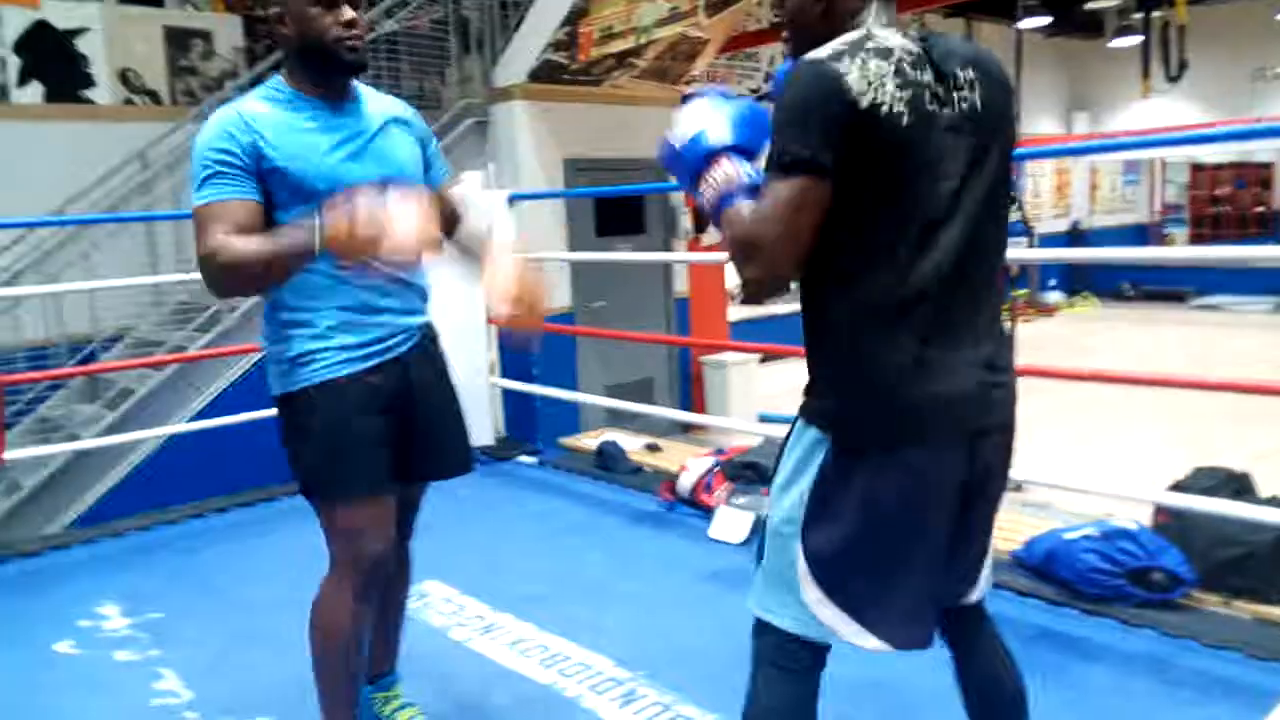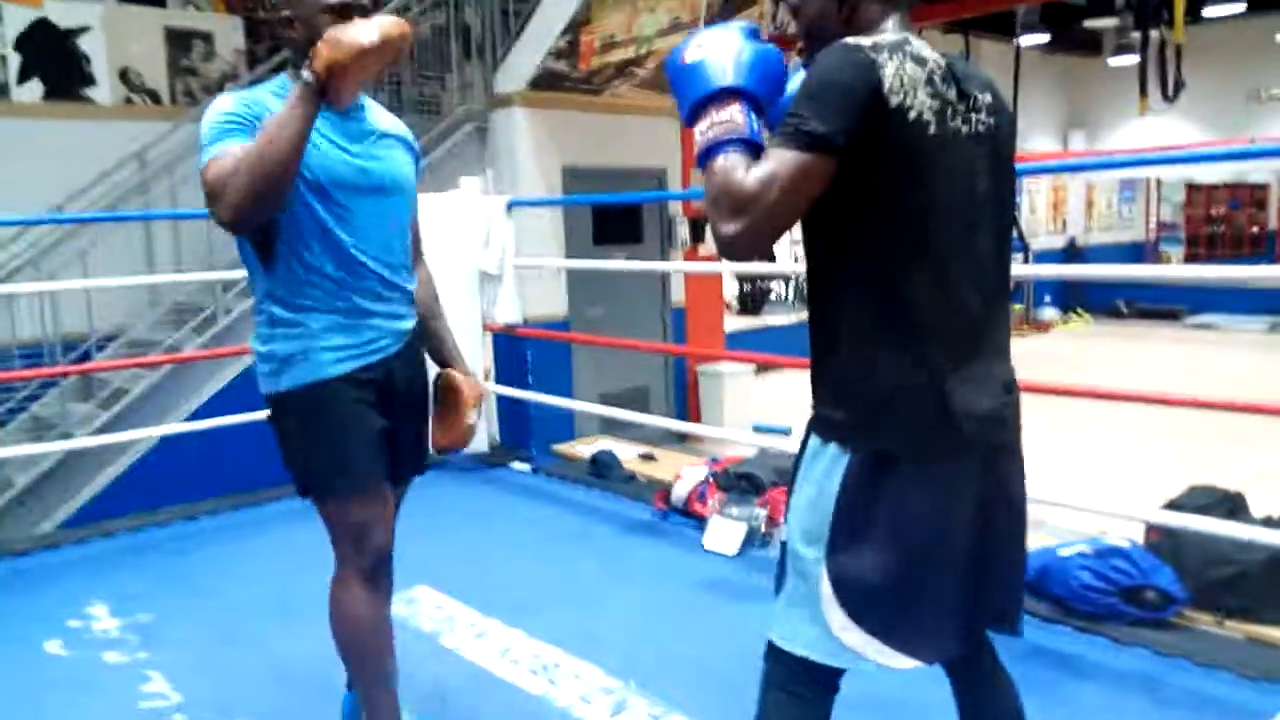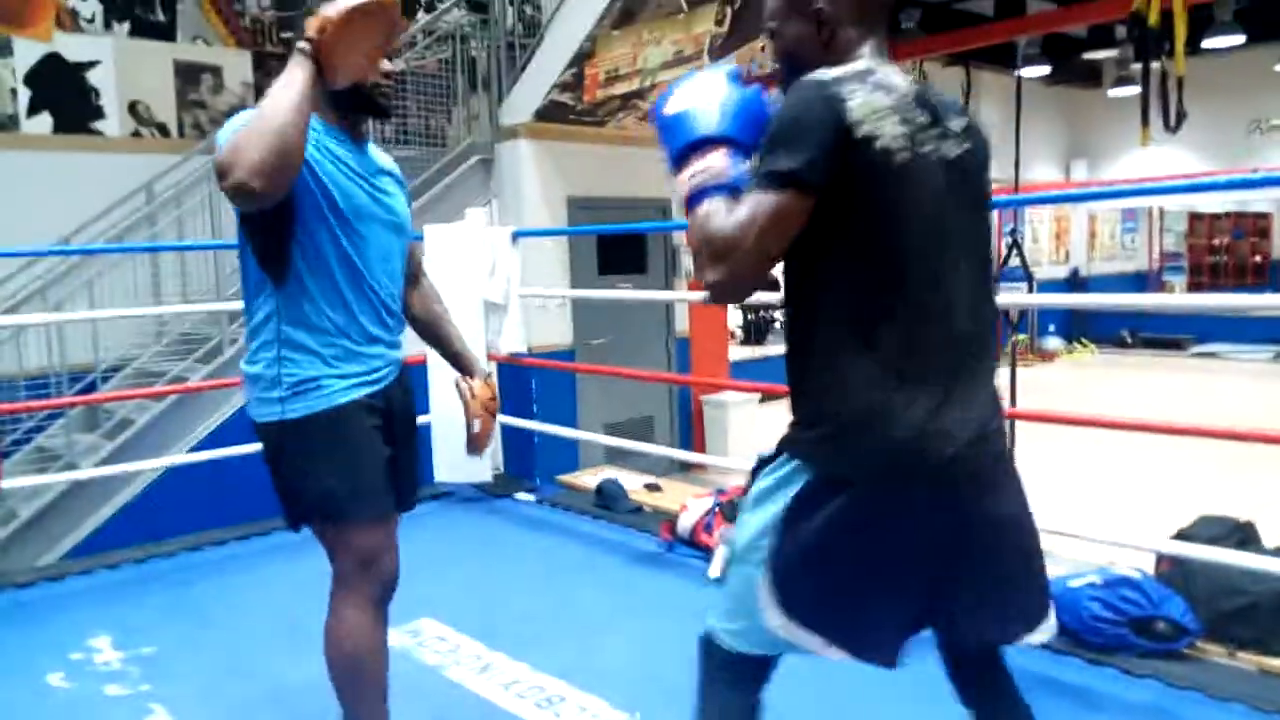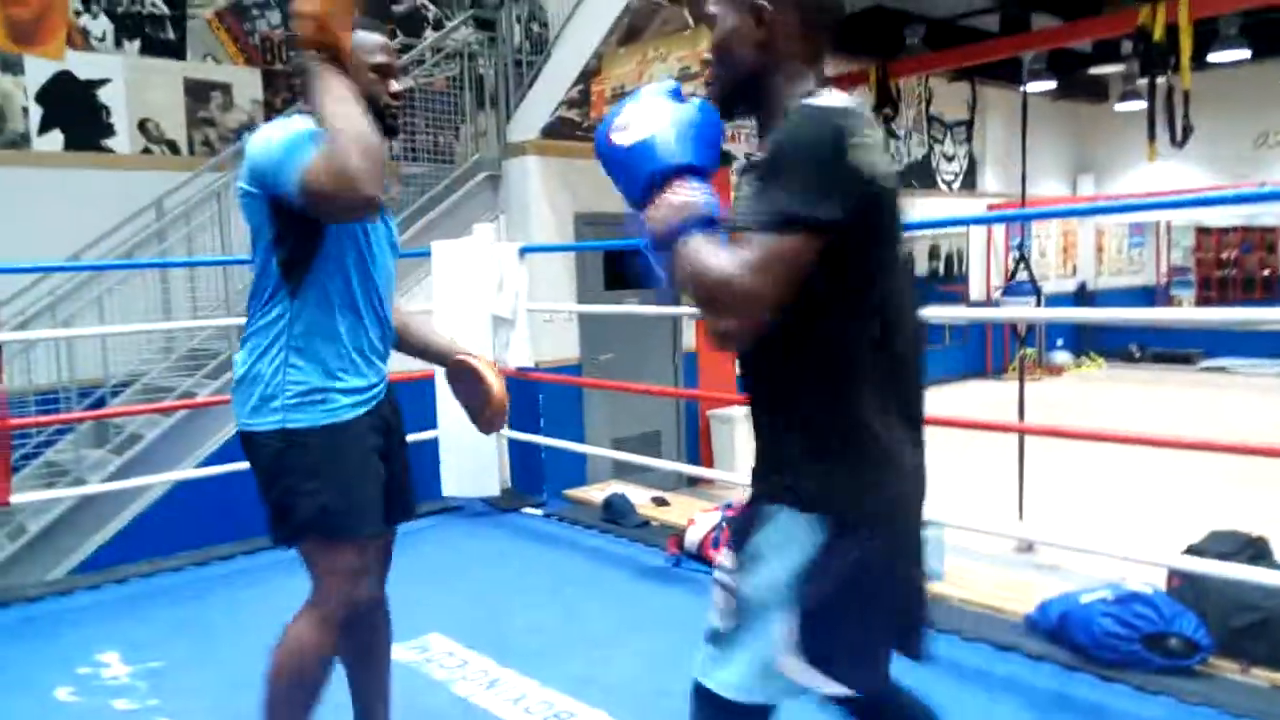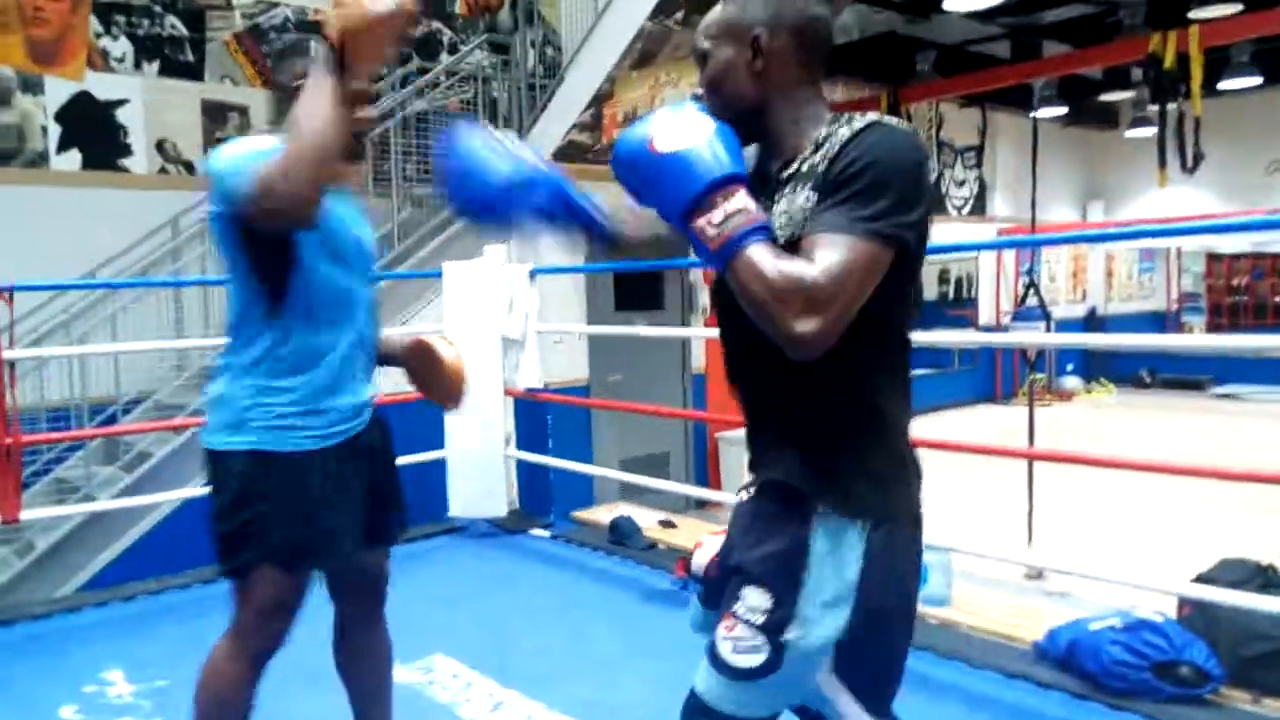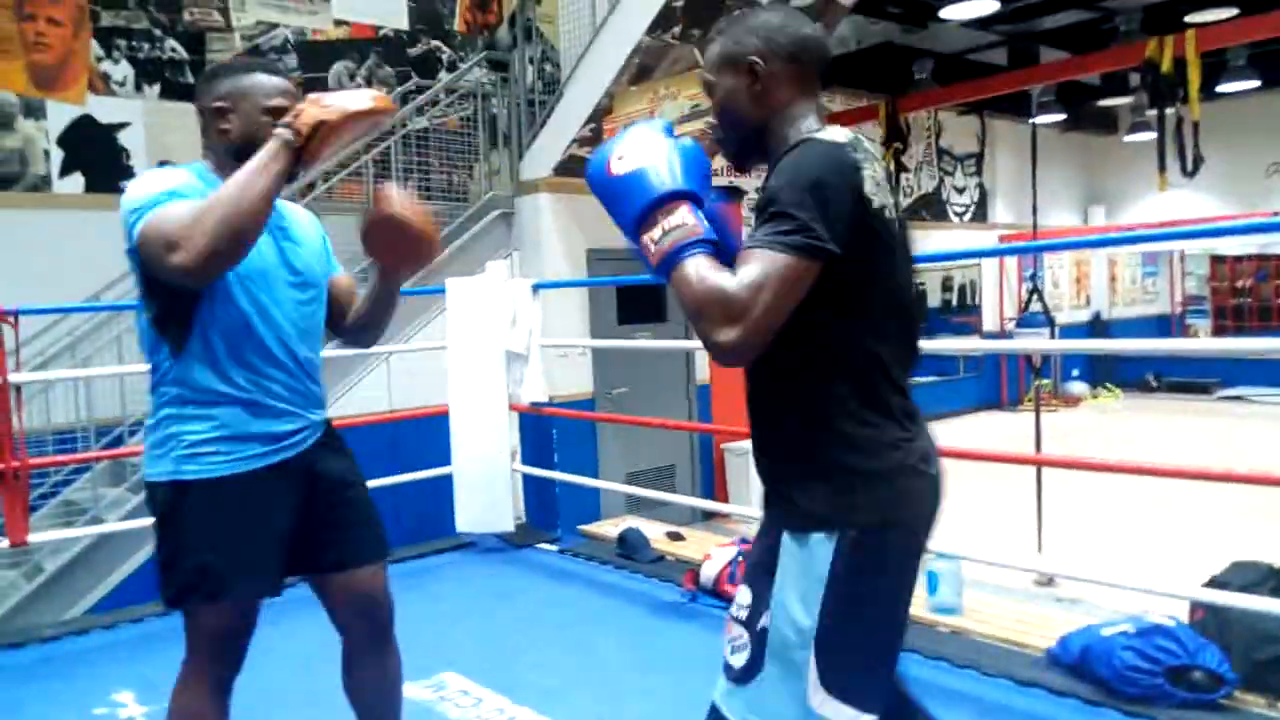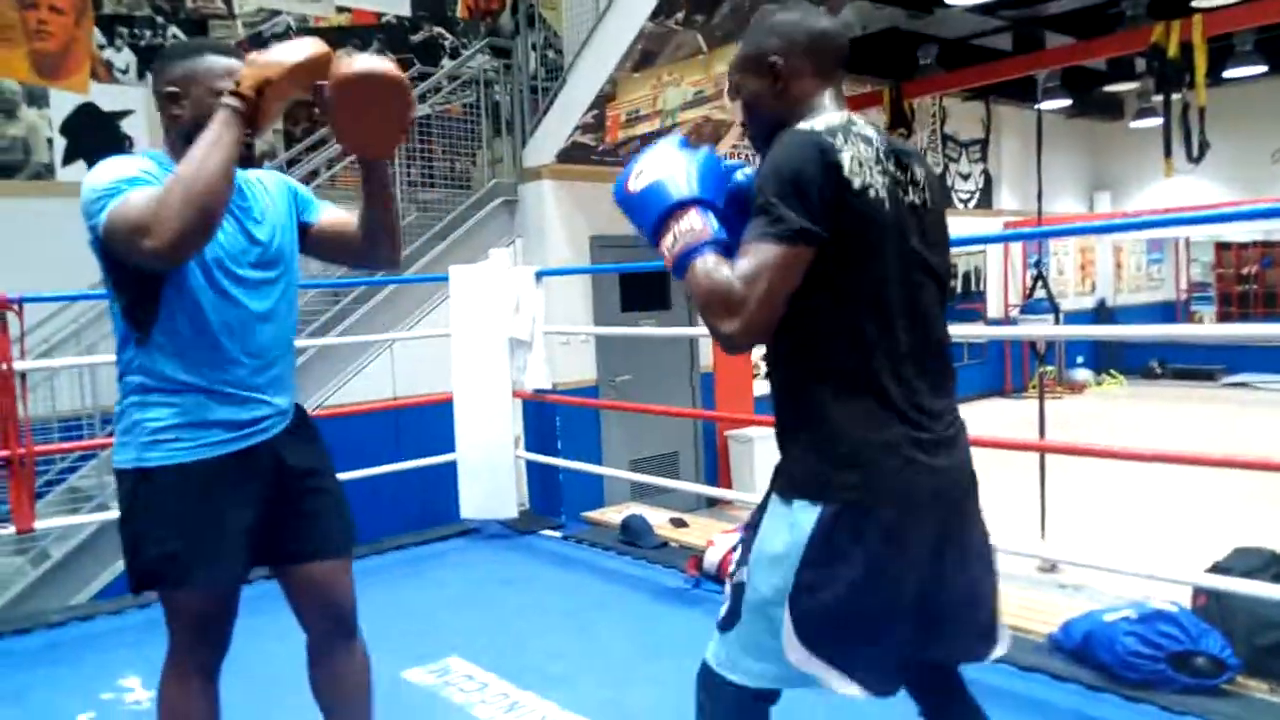
dt=0.2s
person 1, frame 1
left shoulder: (822, 79)
right shoulder: (981, 74)
left elbow: (764, 267)
left wrist: (718, 169)
left hip: (870, 414)
right hip: (981, 402)
left knee: (787, 639)
right knee: (961, 606)
person 1, frame 2
left shoulder: (851, 70)
right shoulder: (983, 98)
left elbow: (742, 223)
left wrist: (718, 108)
left hip: (882, 427)
right hip: (984, 419)
left knee: (801, 662)
right knee: (967, 637)
person 1, frame 3
left shoulder: (822, 103)
right shoulder: (957, 126)
left elbow: (728, 270)
left wrist: (703, 156)
left hip: (851, 452)
right hip: (967, 445)
left knee: (733, 657)
right knee: (975, 654)
person 1, frame 4
left shoulder: (809, 135)
right shoulder: (845, 131)
left elbow: (736, 310)
left wrist: (667, 187)
left hip: (826, 487)
right hip: (868, 467)
person 1, frame 5
left shoulder: (879, 154)
right shoulder: (758, 169)
left elbow: (810, 317)
right elbow: (651, 233)
left wrist: (717, 207)
right wrist: (551, 196)
left hip: (842, 498)
right hip: (789, 485)
person 1, frame 6
left shoulder: (815, 168)
right shoulder: (836, 167)
left elbow: (733, 330)
left wrist: (664, 216)
right wrist: (701, 238)
left hip: (842, 501)
right hip: (874, 484)
person 1, frame 7
left shoulder: (804, 154)
right shoulder: (907, 164)
left elbow: (738, 319)
left wrist: (680, 218)
right wrist: (753, 224)
left hip: (846, 480)
right hip: (933, 469)
person 2, frame 1
left shoulder: (398, 119)
right shoulder: (242, 128)
left elbow: (449, 210)
right elbow: (221, 260)
left wrist: (493, 253)
right wrist: (323, 239)
left hip: (412, 351)
right hip: (328, 370)
left knee: (395, 534)
right knee: (360, 553)
person 2, frame 2
left shoulder: (392, 127)
right shoulder: (247, 111)
right elbow: (238, 208)
left wrist: (449, 359)
right wrist: (313, 84)
left hip: (397, 354)
right hip: (318, 364)
left knee: (375, 541)
right knee: (365, 550)
person 2, frame 3
left shoulder: (383, 166)
right shoulder: (270, 130)
right elbow: (251, 180)
left wrist: (470, 367)
right wrist: (309, 58)
left hip: (384, 385)
right hip: (312, 394)
left knee: (368, 571)
right knee: (368, 576)
person 2, frame 4
left shoulder: (354, 160)
right shoulder: (286, 142)
right elbow: (361, 193)
left wrist: (454, 358)
right wrist: (325, 64)
left hip: (363, 400)
right hip: (304, 408)
left knee: (366, 587)
right knee: (342, 596)
person 2, frame 5
left shoulder: (338, 202)
right shoulder: (250, 161)
right elbow: (291, 199)
left wrist: (401, 351)
right wrist: (335, 69)
left hip: (349, 428)
right hip: (275, 437)
left knee: (365, 597)
right knee: (261, 625)
person 2, frame 6
left shoulder: (301, 223)
right shoulder: (162, 191)
left elbow: (354, 325)
right elbow: (192, 257)
left wrist: (389, 276)
right wrist: (283, 144)
left hip: (309, 449)
right hip: (212, 466)
left knee: (370, 614)
right knee: (215, 656)
person 2, frame 7
left shoulder: (277, 192)
right shoulder: (120, 179)
left elbow: (379, 254)
right elbow: (167, 239)
left wrist: (372, 158)
right wrist: (235, 111)
left hip: (282, 435)
right hip: (181, 453)
left knee: (335, 614)
right knee: (198, 645)
